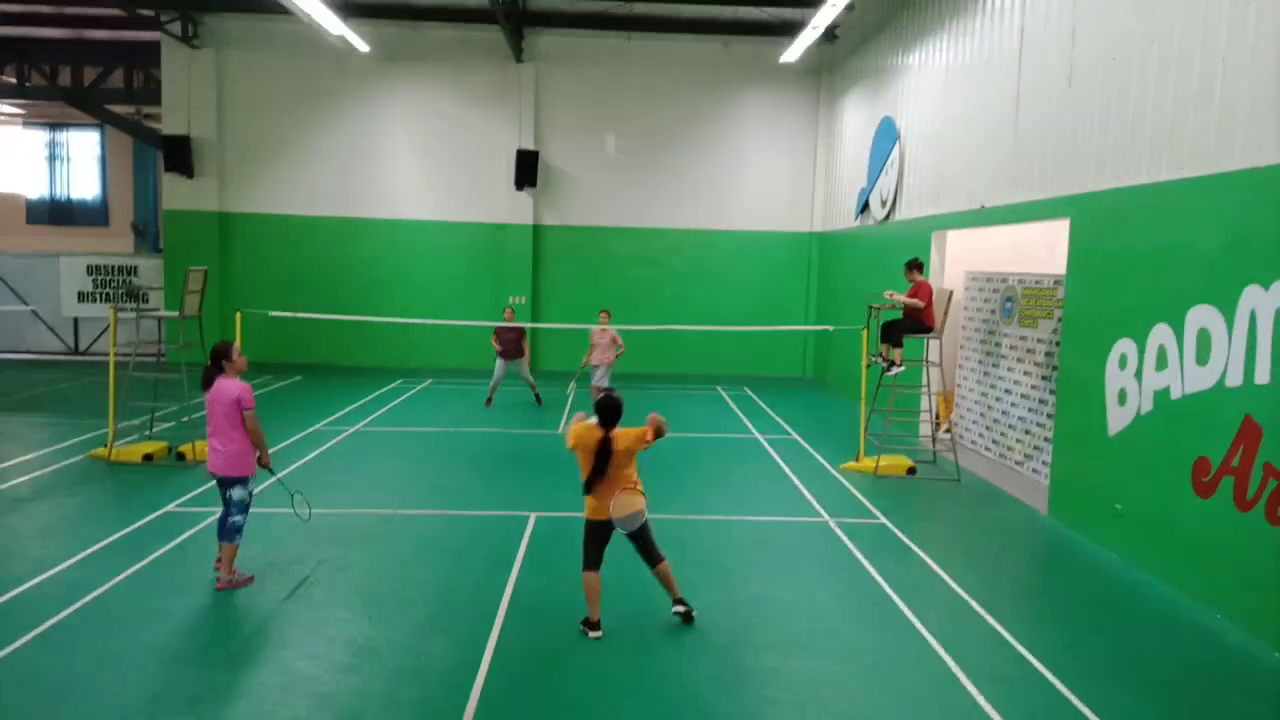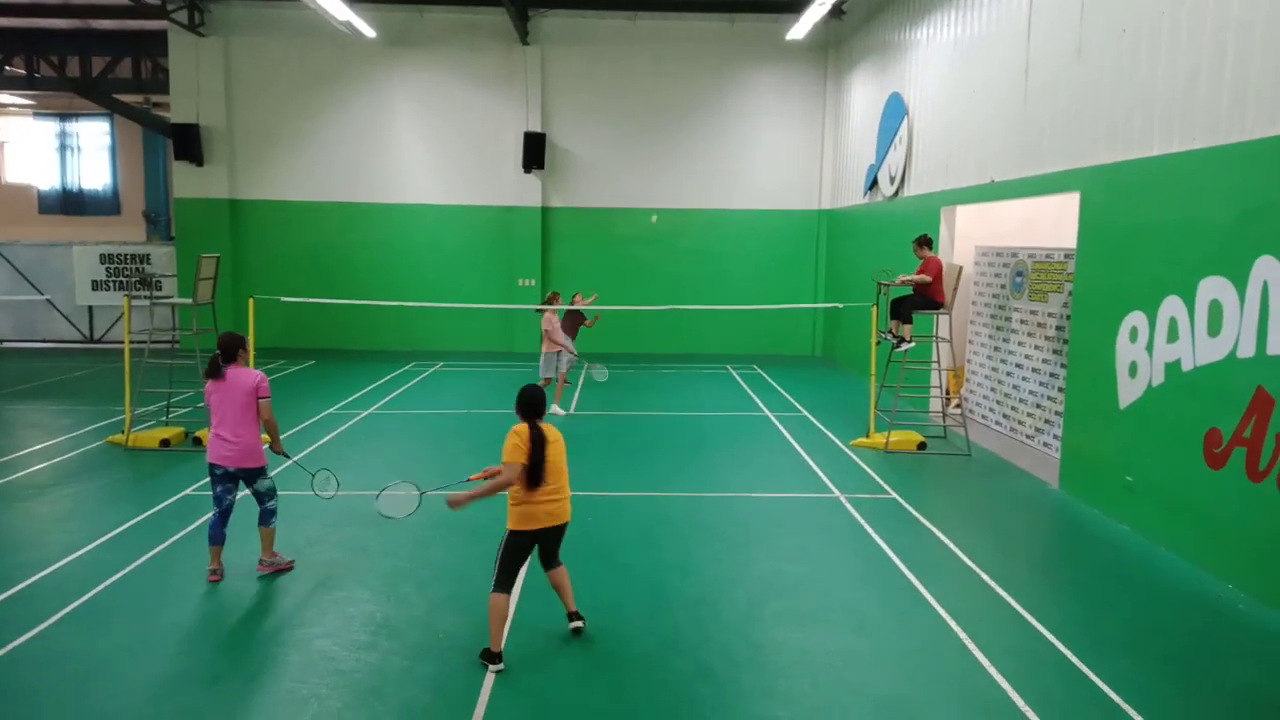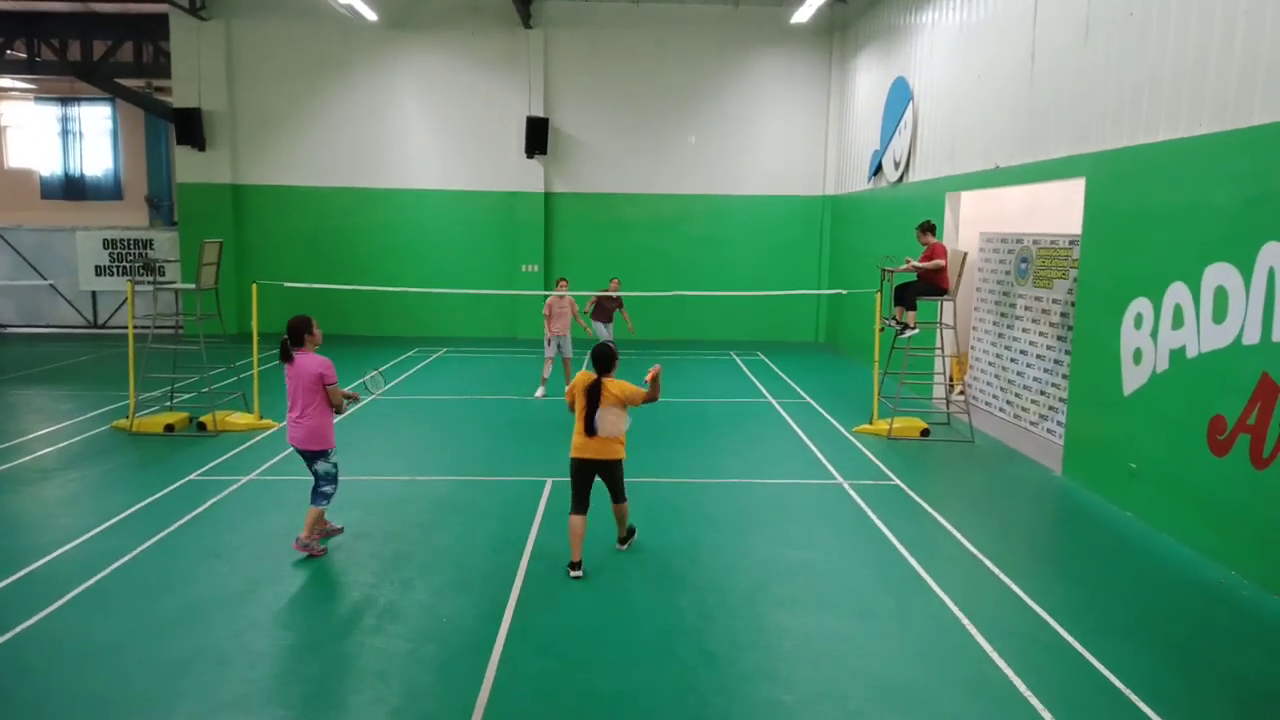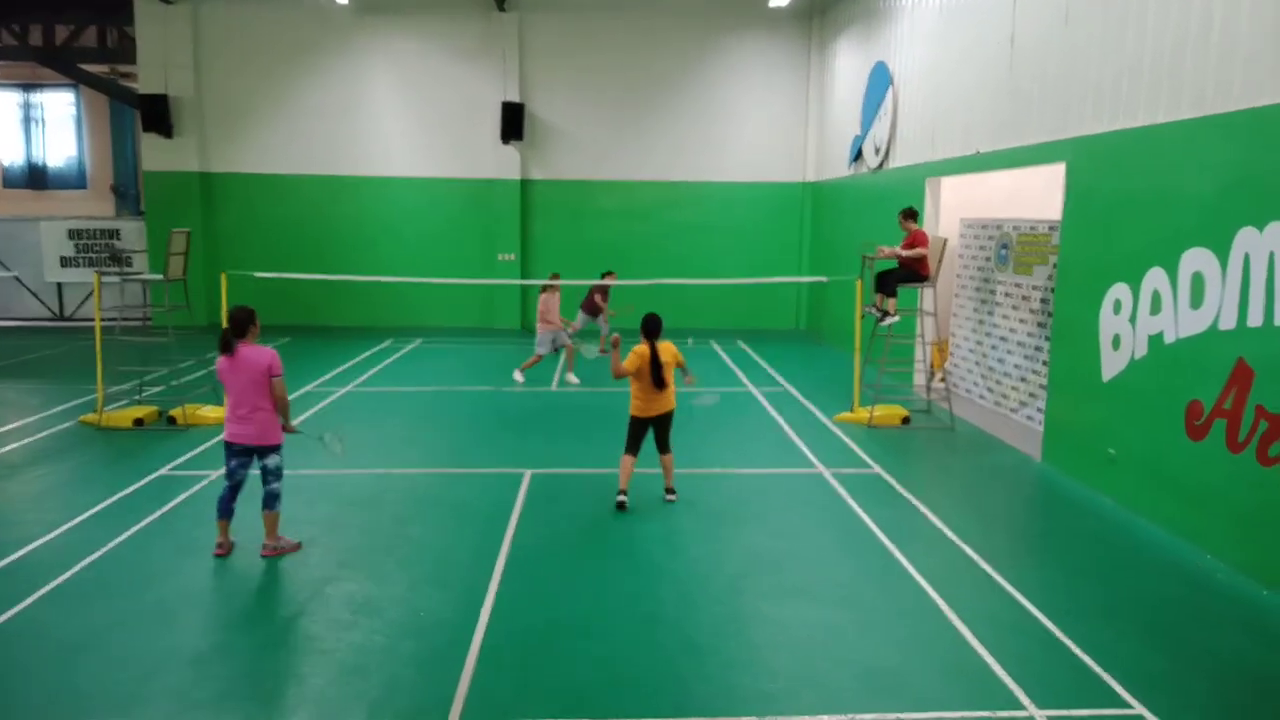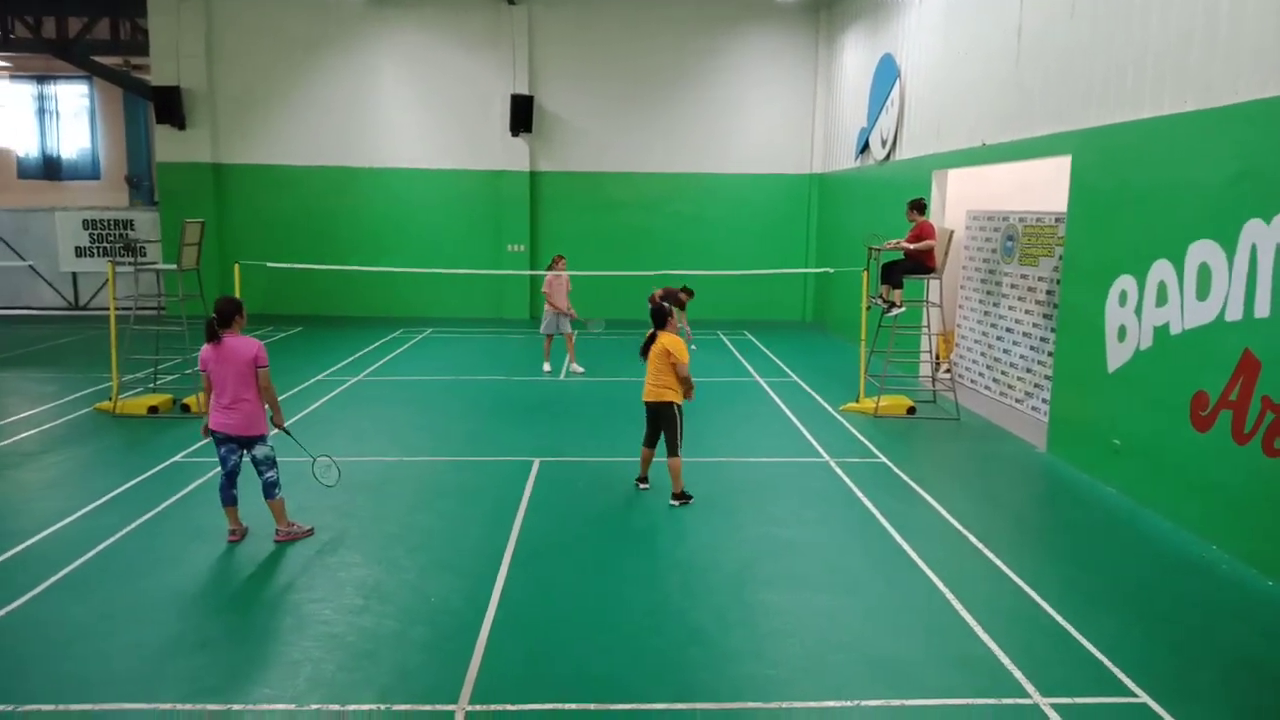
dt=1s
person 1, frame 1
left shoulder: (212, 389)
right shoulder: (241, 388)
right elbow: (252, 428)
right wrist: (264, 453)
left hip: (218, 462)
right hip: (239, 464)
left knee: (228, 510)
right knee: (238, 516)
left ankle: (222, 558)
right ankle: (226, 575)
person 1, frame 2
left shoulder: (211, 383)
right shoulder: (257, 378)
left elbow: (215, 419)
right elbow: (267, 418)
right wrist: (276, 442)
left hip: (218, 457)
right hip: (249, 457)
left knee: (220, 511)
right knee: (268, 503)
left ankle: (214, 566)
right ankle: (268, 559)
person 1, frame 3
left shoulder: (290, 362)
right shoulder: (322, 363)
right elbow: (336, 401)
left wrist: (345, 394)
right wrist: (341, 406)
left hip: (297, 435)
right hip: (317, 437)
left knee: (323, 479)
right knee: (327, 485)
left ankle: (320, 525)
right ankle: (305, 537)
person 1, frame 4
left shoulder: (223, 360)
right shoulder: (268, 356)
left elbow: (233, 394)
right elbow: (280, 396)
right wrist: (286, 421)
left hip: (235, 434)
right hip: (266, 434)
left knee: (231, 485)
right knee: (271, 485)
left ankle: (222, 541)
right ankle: (271, 542)
person 1, frame 5
left shoulder: (207, 350)
right shoulder: (254, 347)
left elbow: (207, 389)
right elbow: (265, 387)
left wrist: (207, 418)
right wrist: (277, 413)
left hip: (220, 424)
right hip: (251, 425)
left knee: (228, 475)
right knee: (268, 474)
left ankle: (234, 528)
right ankle: (283, 528)
person 2, frame 1
left shoulder: (582, 434)
right shoulder: (628, 438)
left elbow: (570, 434)
right elbow: (659, 432)
left wrist: (577, 419)
right wrist: (657, 422)
left hip: (597, 513)
left knee: (591, 565)
right knee: (653, 555)
left ankle: (593, 622)
right ankle: (678, 602)
person 2, frame 2
left shoulder: (519, 434)
right shoulder: (554, 434)
left elbow: (508, 479)
left wrist: (468, 497)
right wrist: (499, 470)
left hip: (526, 520)
right hip: (558, 516)
left knee: (502, 583)
right knee: (552, 562)
left ankle: (494, 653)
right ankle: (573, 615)
person 2, frame 3
left shoulder: (580, 380)
right shoulder: (621, 388)
left elbow: (571, 406)
right elbow: (651, 397)
right wrist: (655, 378)
left hip: (580, 453)
right hip: (611, 455)
left knee: (578, 507)
right knee: (618, 496)
left ankle: (576, 563)
right ankle: (623, 535)
person 2, frame 4
left shoulder: (639, 352)
right shoulder: (670, 348)
left elbow: (618, 373)
right elbow: (681, 364)
left wrist: (615, 348)
right wrist: (687, 374)
left hip: (641, 410)
right hip: (666, 407)
left knee: (630, 451)
right knee: (664, 447)
left ankle: (622, 491)
right ankle: (670, 489)
person 2, frame 5
left shoulder: (652, 337)
right shoulder: (674, 342)
right elbow: (684, 375)
right wrist: (690, 389)
left hip: (651, 397)
right hip: (668, 399)
left knee: (650, 439)
right knee: (674, 447)
left ankle: (643, 478)
right ankle: (677, 493)
